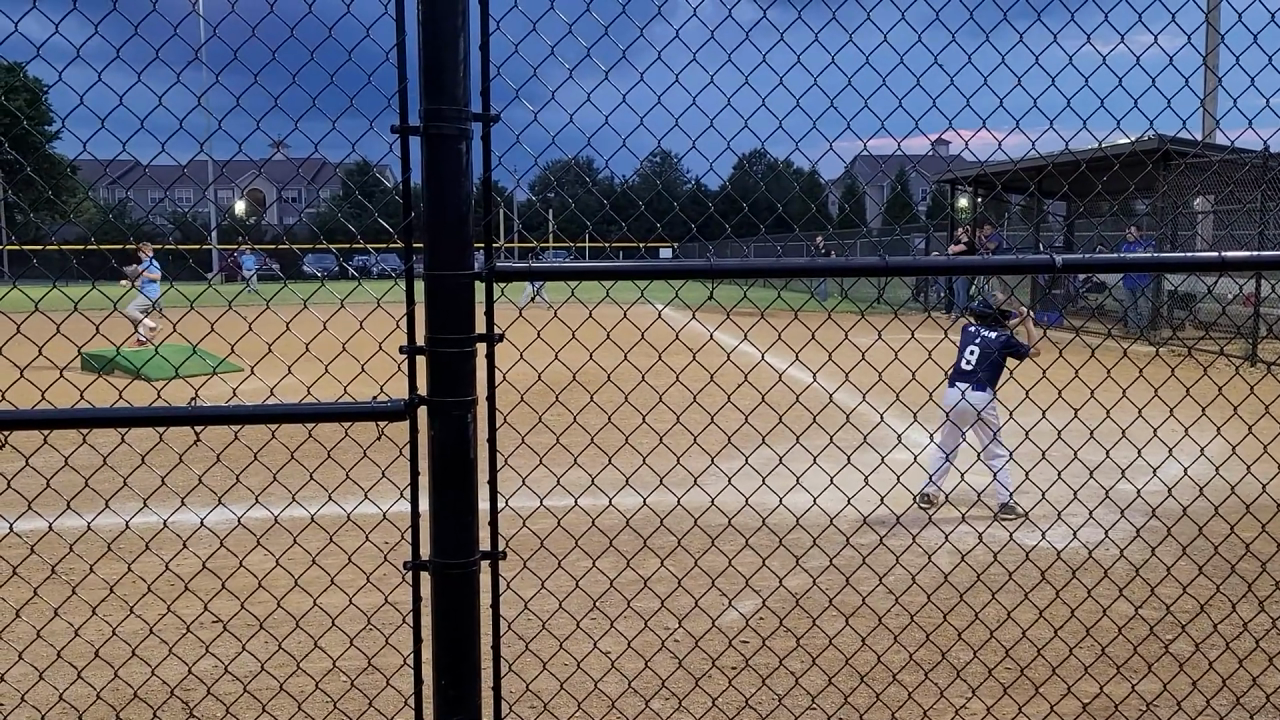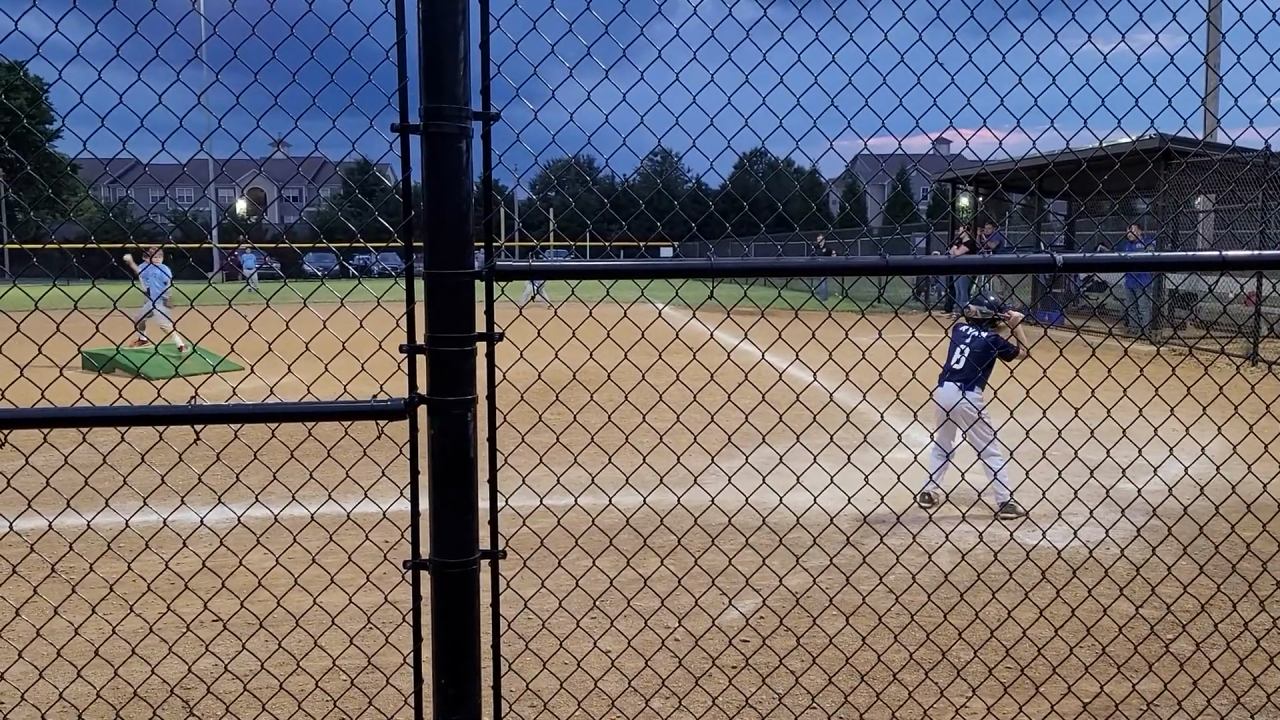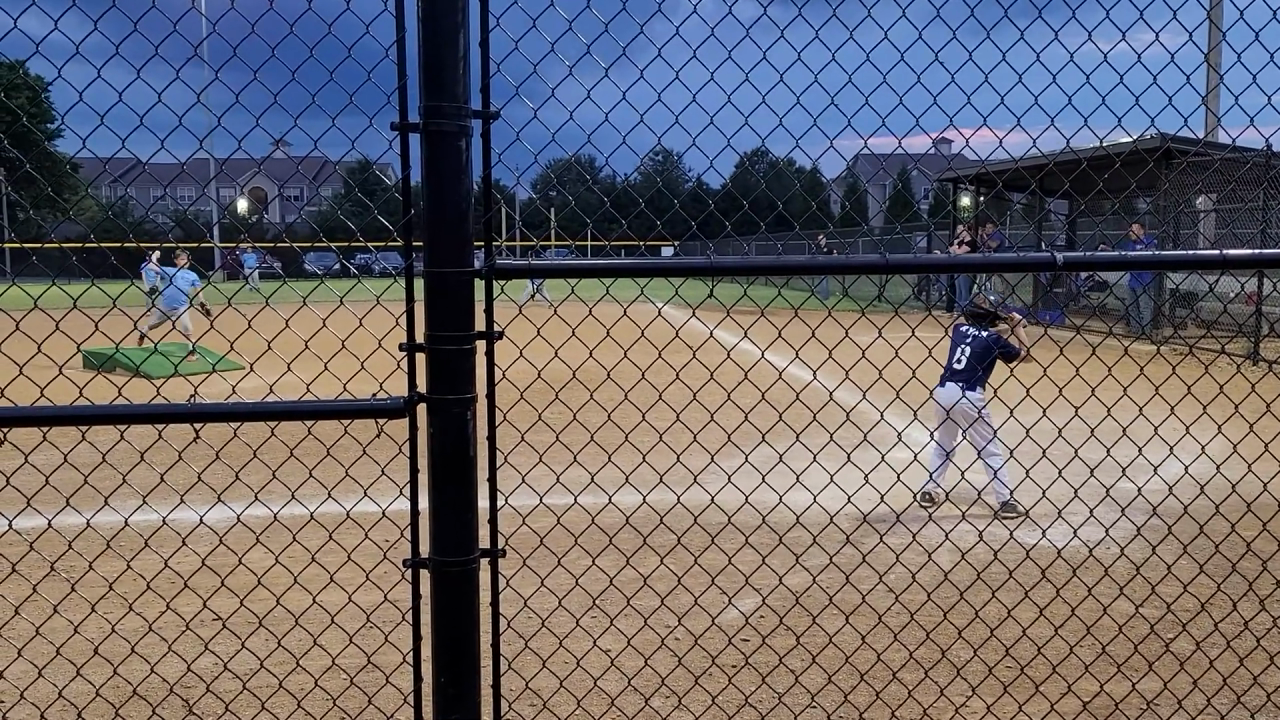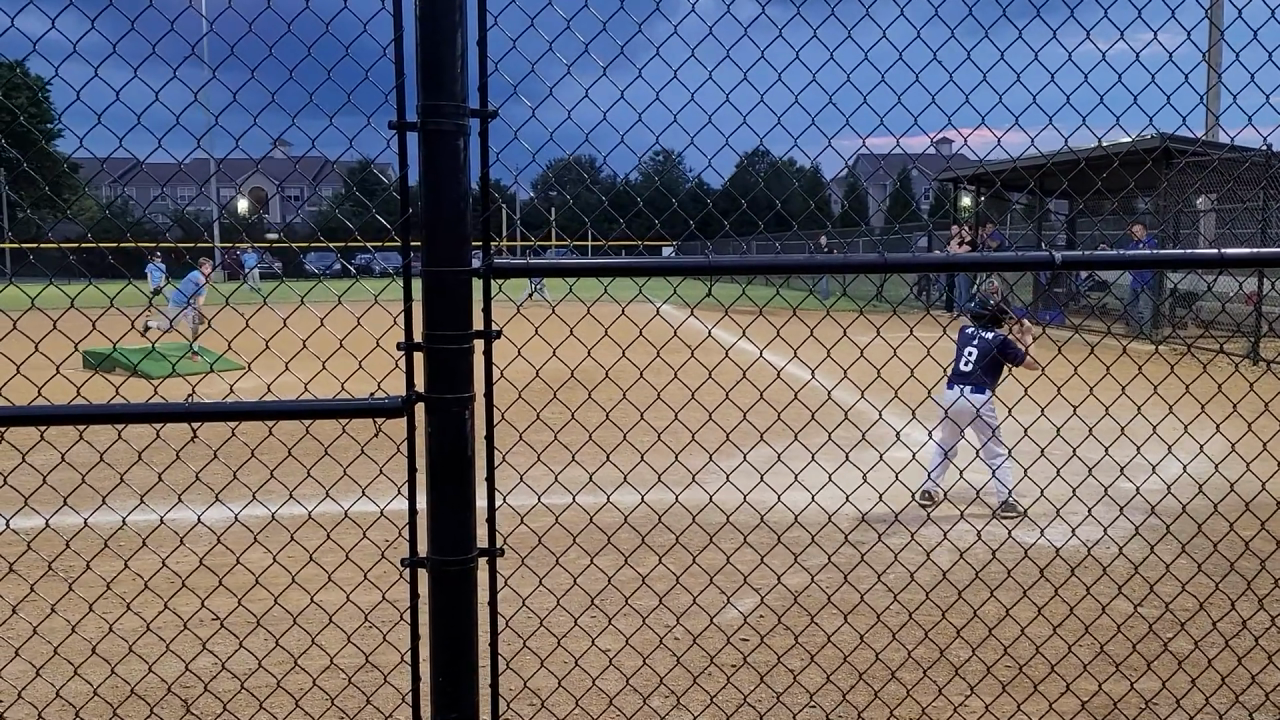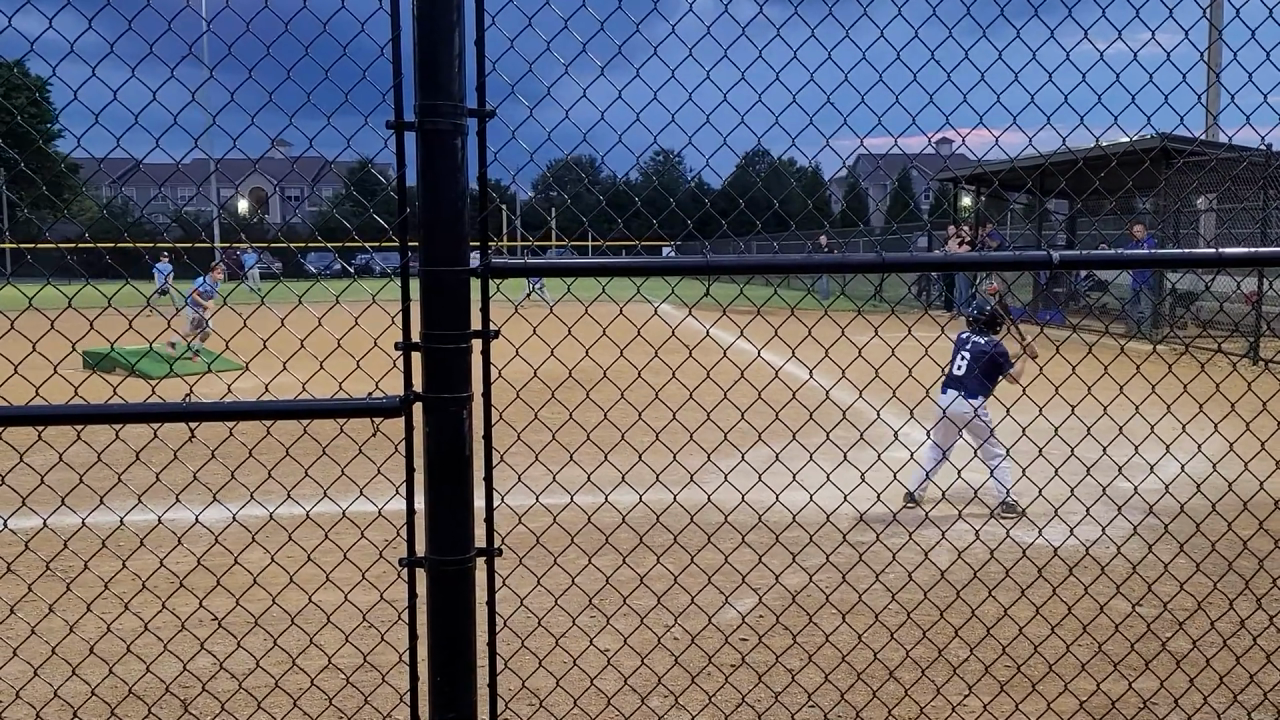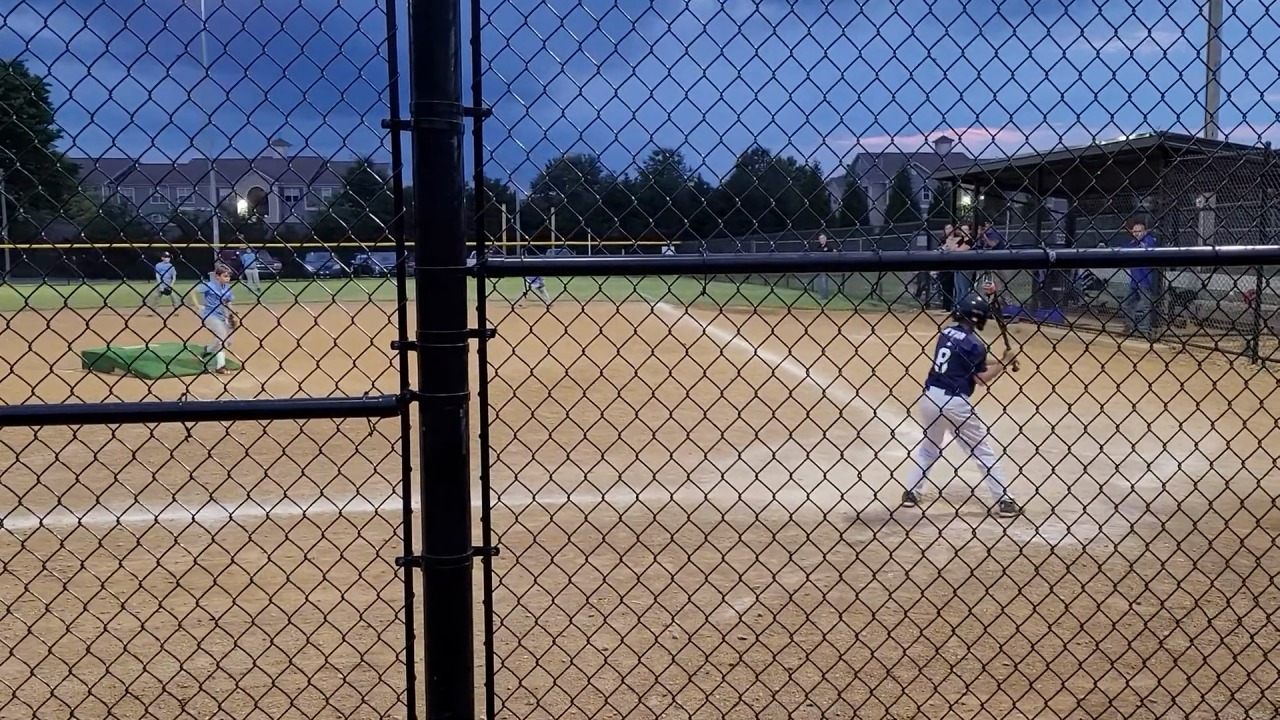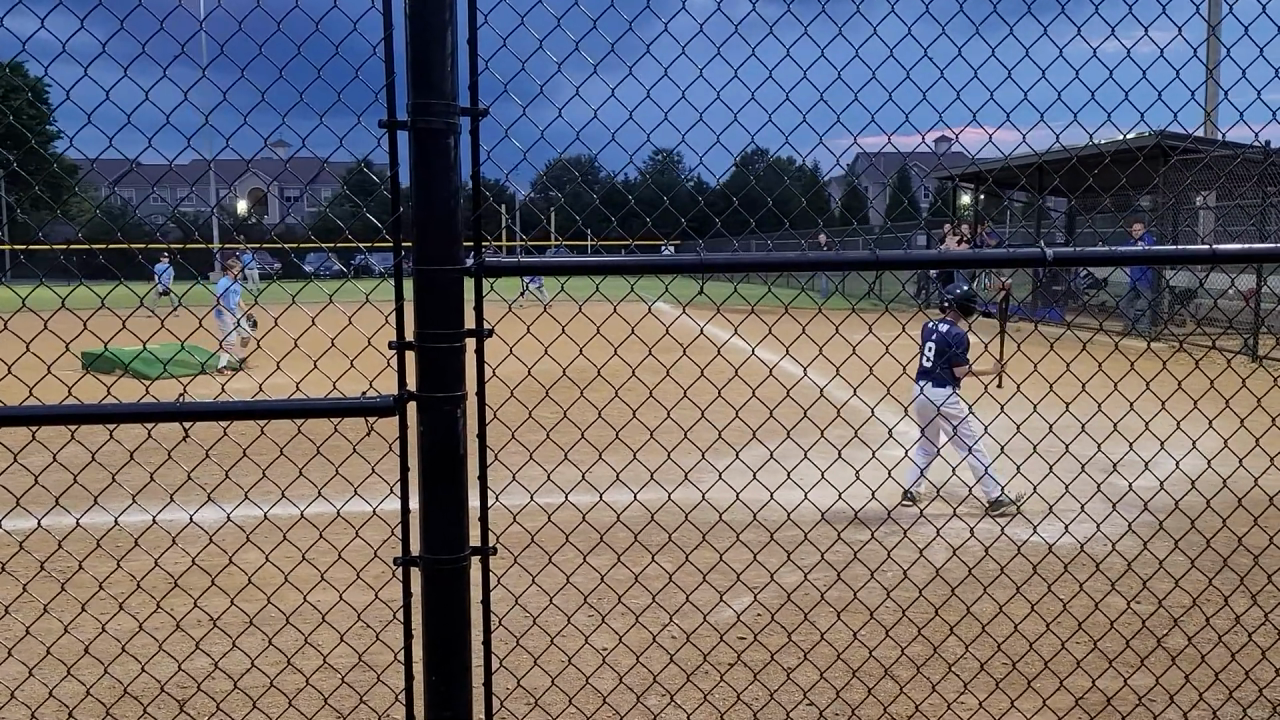
dt=0.2s
person 1, frame 1
left shoulder: (968, 329)
right shoulder: (1004, 339)
right elbow: (1034, 351)
left wrist: (1014, 324)
right wrist: (1028, 322)
left hip: (953, 393)
right hip: (979, 396)
left knee: (945, 446)
right knee: (995, 452)
left ankle: (929, 493)
right ankle: (1006, 503)
person 1, frame 2
left shoulder: (959, 329)
right shoulder: (992, 339)
right elbow: (1024, 352)
left wrist: (1008, 326)
right wrist: (1016, 326)
left hip: (943, 391)
right hip: (968, 396)
left knee: (941, 445)
right knee: (990, 450)
left ankle: (929, 492)
right ankle: (1006, 502)
person 1, frame 3
left shoulder: (958, 329)
right shoulder: (994, 339)
right elbow: (1026, 355)
left wrist: (1008, 328)
right wrist: (1018, 328)
left hip: (944, 391)
right hip: (970, 396)
left knee: (942, 445)
right knee: (991, 451)
left ankle: (929, 492)
right ankle: (1006, 502)
person 1, frame 4
left shoulder: (965, 331)
right shoulder: (1002, 340)
right elbow: (1033, 365)
left wrist: (1014, 335)
right wrist: (1026, 338)
left hip: (951, 393)
right hip: (978, 398)
left knee: (943, 445)
right knee: (997, 452)
left ankle: (929, 491)
right ankle: (1007, 502)
person 1, frame 5
left shoulder: (962, 337)
right shoulder: (994, 347)
right elbow: (1014, 378)
left wrist: (1015, 356)
right wrist: (1024, 355)
left hip: (946, 398)
right hip: (970, 403)
left knee: (935, 448)
right knee: (995, 453)
left ankle: (913, 493)
right ankle: (1007, 502)
person 1, frame 6
left shoulder: (946, 333)
right shoulder: (974, 344)
right elbow: (980, 379)
left wrist: (994, 363)
right wrist: (1003, 365)
left hip: (929, 396)
right hip: (955, 401)
left knee: (928, 447)
right knee: (982, 449)
left ankle: (911, 492)
right ankle: (1004, 501)
person 1, frame 7
left shoulder: (929, 326)
right shoulder: (958, 335)
right elbow: (961, 371)
right wrist: (989, 370)
left hip: (922, 390)
right hip: (944, 395)
left knee: (926, 444)
right knee: (972, 446)
left ankle: (910, 492)
right ankle: (996, 498)
